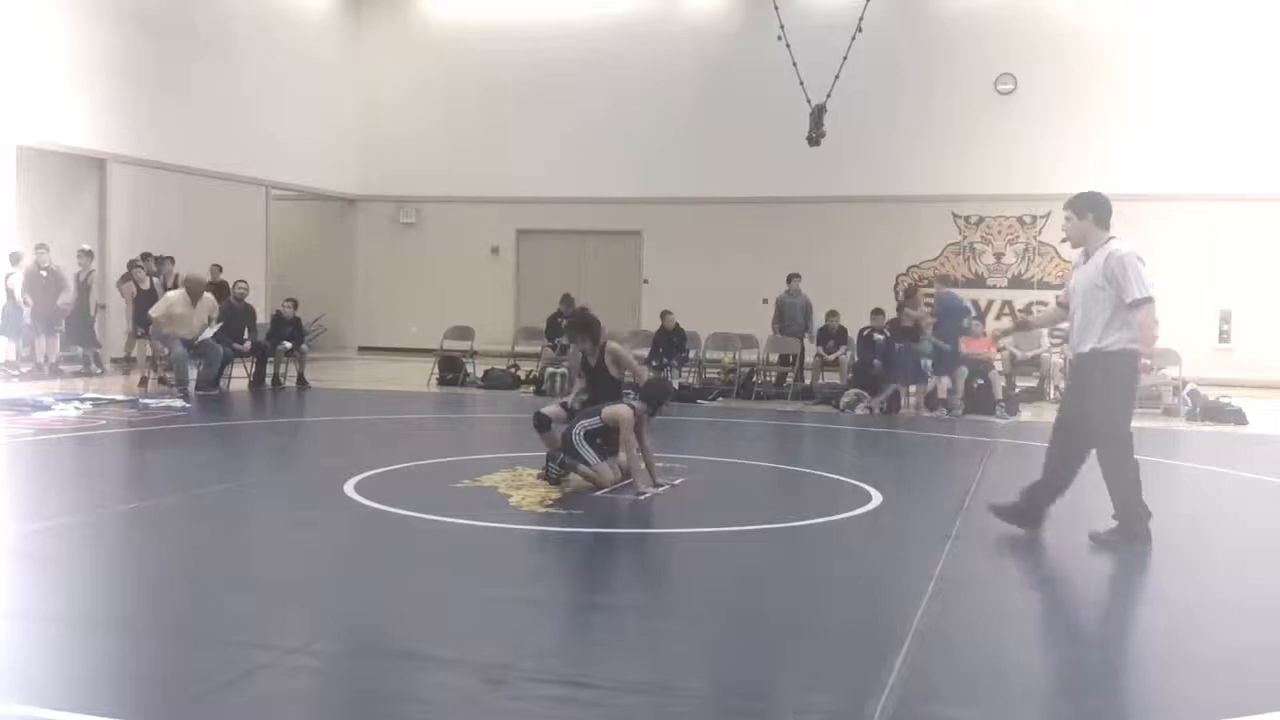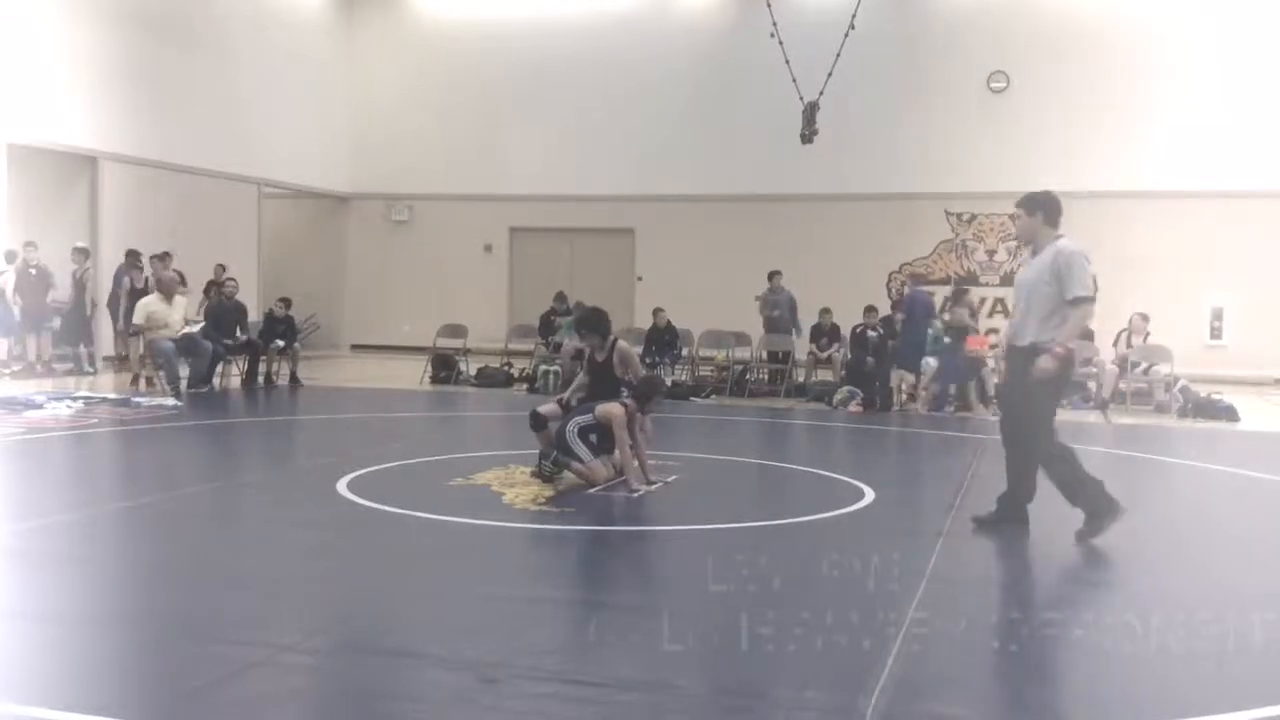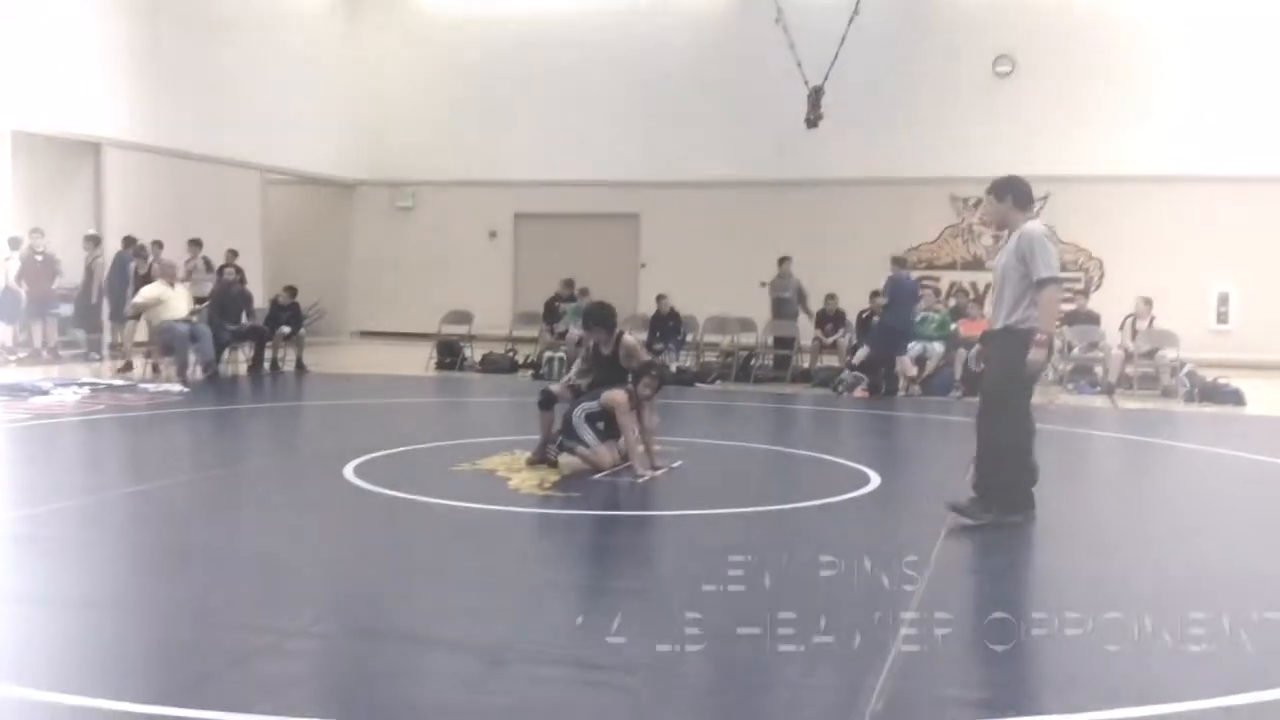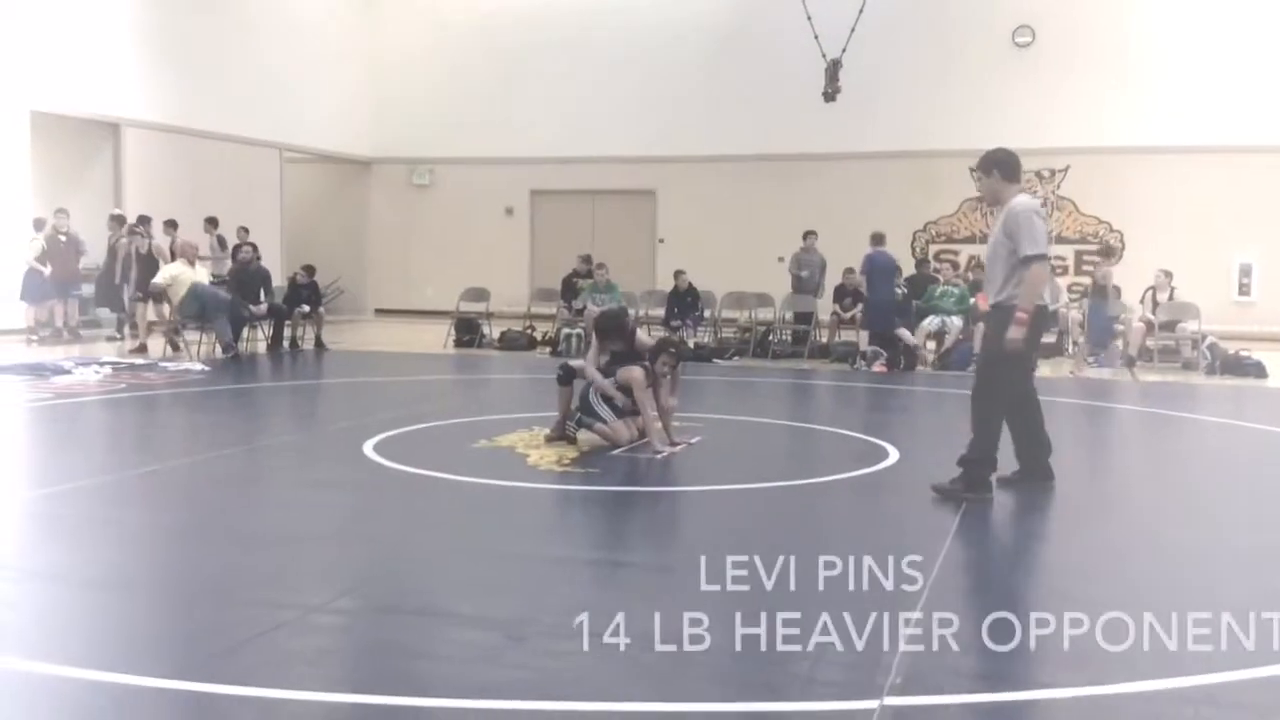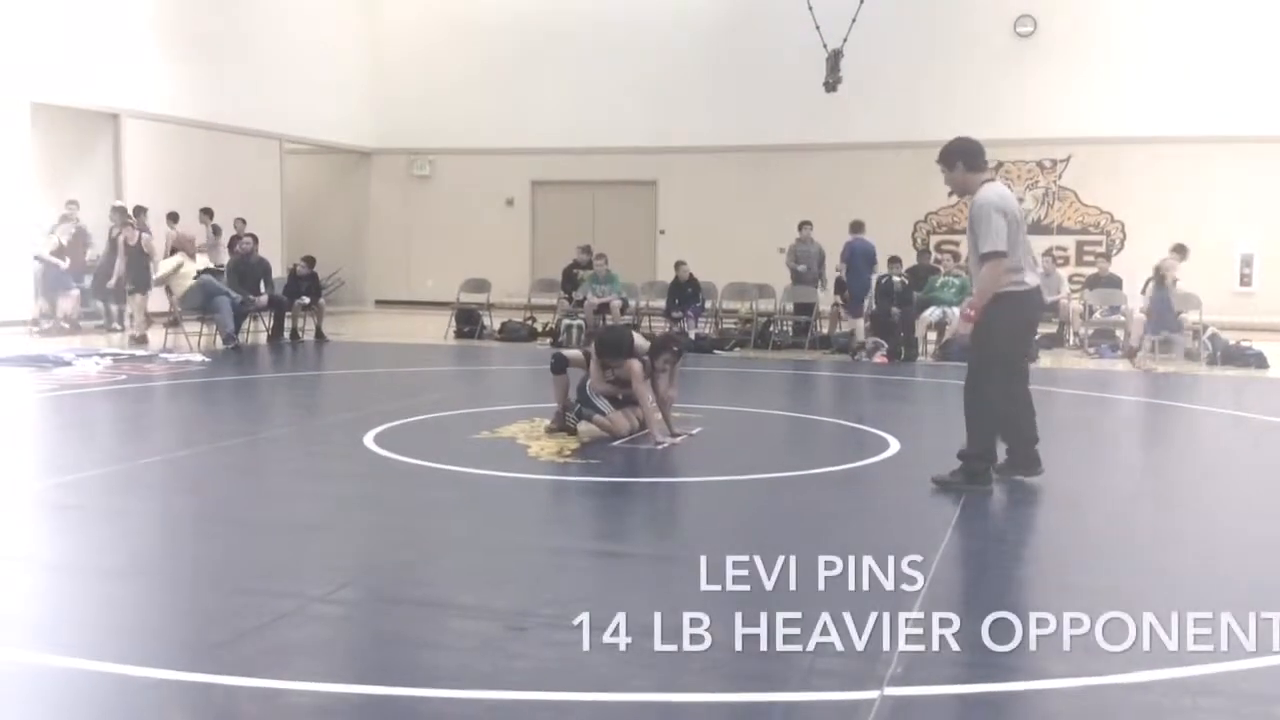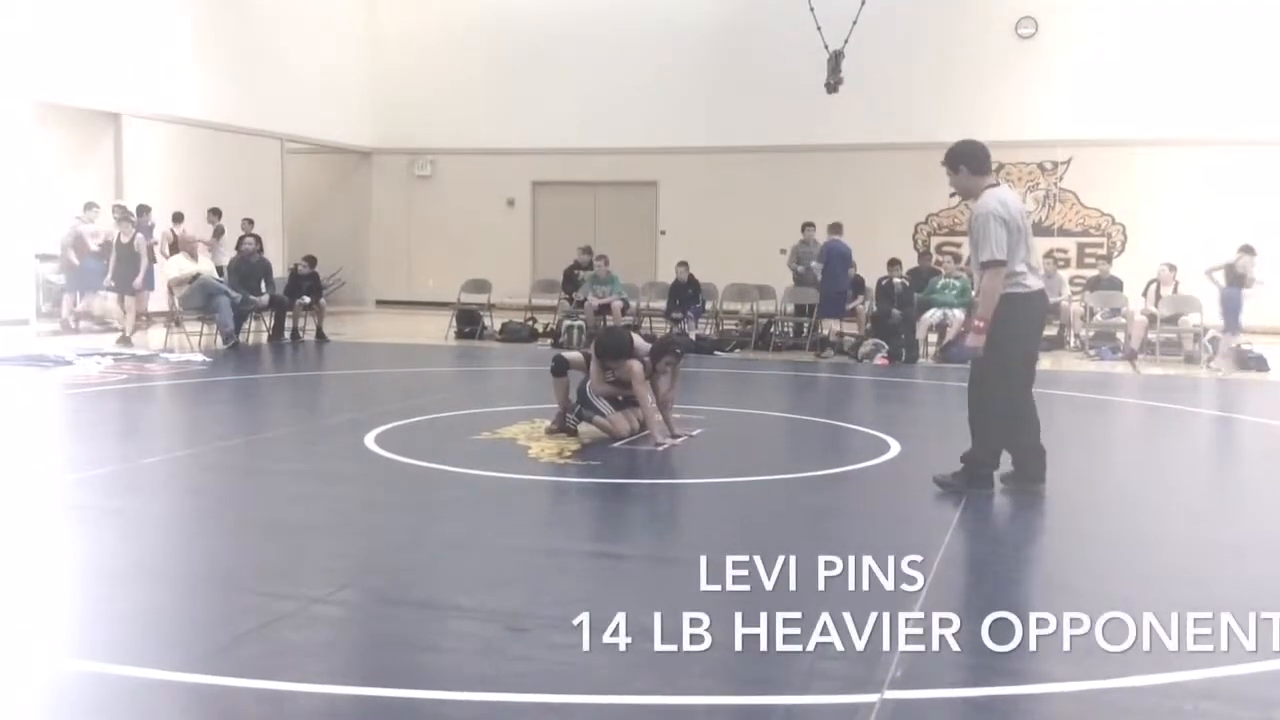
dt=0.4s
person 1, frame 1
left shoulder: (1120, 257)
right shoulder: (1084, 262)
left elbow: (1145, 309)
right elbow: (1066, 309)
left wrist: (1143, 361)
right wrist: (1024, 324)
left hip: (1112, 364)
right hip: (1087, 364)
left knee: (1112, 446)
right knee: (1065, 440)
left ankle: (1134, 527)
right ankle: (1032, 508)
person 1, frame 2
left shoulder: (1066, 253)
right shoulder: (1032, 258)
left elbow: (1082, 307)
left wrist: (1056, 353)
right wrist: (1006, 350)
left hip: (1046, 359)
right hip: (1022, 357)
left knee: (1038, 438)
right knee: (1015, 434)
left ankle: (1098, 505)
right ankle: (1013, 509)
person 1, frame 3
left shoulder: (1034, 235)
right shoulder: (1014, 239)
left elbow: (1051, 289)
left wrist: (1040, 341)
right wrist: (988, 340)
left hip: (1021, 340)
right hip: (1007, 339)
left knee: (993, 418)
right knee: (1012, 420)
left ankle: (995, 499)
right ankle: (1017, 495)
person 1, frame 4
left shoulder: (1022, 210)
right shoulder: (1010, 211)
left elbow: (1037, 266)
left wrist: (1021, 319)
left hip: (1015, 315)
right hip: (1009, 313)
left knee: (988, 395)
right knee: (1017, 394)
left ankle: (975, 478)
right ankle: (1035, 467)
person 1, frame 5
left shoulder: (986, 202)
right shoulder: (998, 193)
left elbow: (995, 264)
left wrist: (969, 314)
right wrist: (978, 307)
left hip: (1007, 302)
right hip: (1024, 297)
left knee: (983, 387)
right knee: (1011, 384)
left ankle: (977, 469)
right ankle: (1024, 456)
person 1, frame 6
left shoulder: (986, 209)
right shoulder: (1006, 196)
left elbow: (995, 272)
left wrist: (978, 326)
left hip: (1012, 305)
right hip: (1031, 300)
left knee: (985, 390)
right knee: (1016, 390)
left ankle: (979, 471)
right ankle: (1029, 466)
